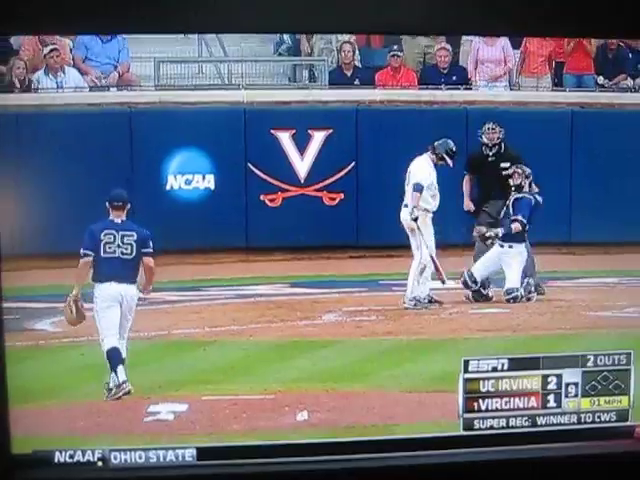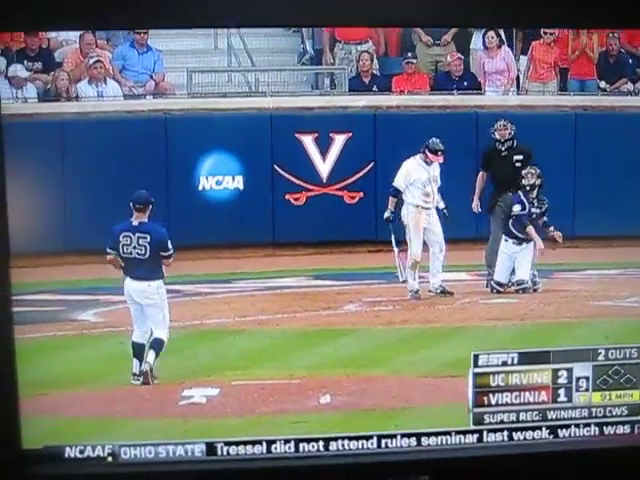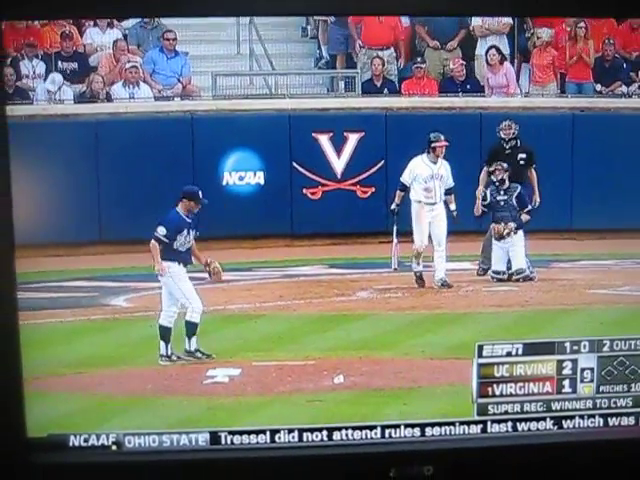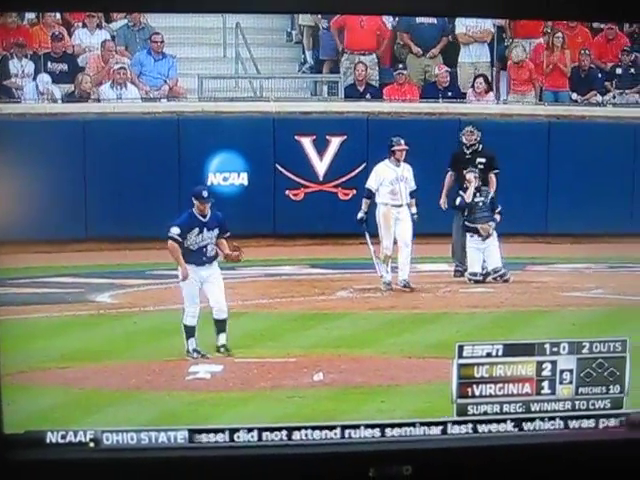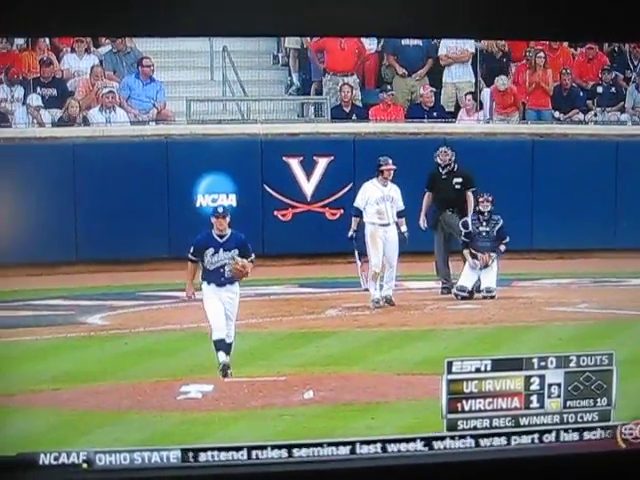
dt=0.7s
person 1, frame 1
left shoulder: (95, 230)
right shoulder: (140, 232)
left elbow: (85, 262)
right elbow: (149, 264)
left wrist: (76, 289)
right wrist: (147, 285)
left hip: (105, 289)
right hip: (130, 290)
left knee: (109, 338)
right knee: (121, 338)
left ankle: (121, 381)
right ankle: (114, 384)
person 1, frame 2
left shoulder: (119, 230)
right shoulder: (158, 232)
left elbow: (110, 258)
right elbow: (168, 261)
left hip: (130, 285)
right hip: (152, 287)
left knee: (140, 329)
right knee: (160, 330)
left ankle: (137, 372)
right ankle: (148, 363)
person 1, frame 3
left shoulder: (192, 218)
right shoulder: (171, 220)
right elbow: (154, 242)
left wrist: (202, 260)
right wrist: (158, 263)
left hip: (179, 269)
right hip: (171, 268)
left knee: (169, 311)
right knee: (194, 306)
left ankle: (165, 353)
right ankle: (191, 349)
person 1, frame 4
left shoulder: (217, 218)
right shoulder: (185, 220)
right elbow: (172, 243)
left wrist: (228, 253)
right wrist: (182, 266)
left hip: (211, 268)
right hip: (190, 270)
left knee: (220, 305)
right knee: (192, 310)
left ankle: (222, 342)
right ankle: (191, 348)
person 1, frame 5
left shoulder: (239, 239)
right shoulder: (202, 240)
left elbow: (249, 261)
right elbow: (192, 262)
left wrist: (245, 270)
right wrist: (189, 285)
left hip: (231, 289)
right hip: (210, 289)
left knee: (229, 329)
right knee: (218, 326)
left ankle: (225, 363)
person 2, frame 1
left shoulder: (512, 157)
right shoulder: (476, 158)
right elbow: (468, 177)
right wrist: (467, 198)
right hip: (485, 206)
right knee: (482, 246)
left ankle: (532, 282)
right ankle: (483, 287)
person 2, frame 2
left shoulder: (523, 152)
right shoulder: (490, 153)
right elbow: (483, 175)
right wrist: (476, 198)
right hip: (499, 198)
right knee: (496, 237)
right ankle: (492, 275)
person 2, frame 3
left shoulder: (525, 150)
right shoulder: (495, 150)
left elbow: (531, 171)
right elbow: (486, 171)
left wrist: (536, 193)
right wrist: (480, 190)
right ankle: (484, 264)
person 2, frame 4
left shoulder: (487, 155)
right shoulder: (457, 155)
left elbow: (492, 177)
right elbow: (451, 175)
right wrist: (444, 195)
right knee: (458, 233)
right ankle: (460, 266)
person 2, frame 5
left shoulder: (463, 175)
right shoulder: (434, 175)
left elbow: (469, 195)
right elbow: (429, 195)
left wrist: (469, 217)
right wrist: (422, 215)
left hip: (459, 216)
right hip: (440, 216)
right knee: (440, 252)
right ankle: (446, 283)
person 3, frame 1
left shoulder: (425, 164)
right shoulder: (423, 165)
left elbow: (413, 187)
right elbow: (416, 188)
left wrist: (408, 209)
right wrist: (414, 210)
left hip: (422, 215)
right hip: (418, 215)
left knee: (428, 254)
right knee: (422, 255)
person 3, frame 2
left shoulder: (435, 166)
right shoulder: (410, 165)
right elbow: (396, 189)
left wrist: (442, 207)
right wrist: (389, 211)
left hip: (430, 212)
right hip: (413, 212)
left knee: (438, 247)
right knee: (415, 251)
left ankle: (436, 285)
right ankle: (413, 288)
person 3, frame 3
left shoulder: (445, 165)
right shoulder: (417, 163)
left elbow: (448, 189)
right elbow: (403, 184)
left wrist: (453, 208)
right wrist: (396, 203)
left hip: (438, 208)
right hip: (420, 207)
left knee: (440, 243)
right knee: (421, 243)
left ankle: (440, 278)
right ankle: (417, 270)
person 3, frame 4
left shoulder: (407, 168)
right shoulder: (381, 168)
left elbow: (411, 192)
right elbow: (369, 191)
left wrist: (414, 211)
right wrist: (363, 211)
left hip: (403, 210)
right hip: (386, 210)
left knee: (405, 244)
right knee: (386, 247)
left ankle: (403, 279)
right ankle: (386, 279)
person 3, frame 5
left shoulder: (395, 189)
right shoulder: (368, 187)
left elbow: (399, 211)
right elbow: (357, 210)
left wrist: (404, 229)
right wrist: (353, 229)
left hip: (391, 229)
right hip: (374, 229)
left knee: (391, 264)
right knee: (375, 264)
left ankle: (387, 294)
right ankle: (375, 297)
person 4, frame 1
left shoulder: (526, 199)
right shoulder: (517, 195)
left elbow: (519, 225)
left wrist: (500, 232)
left hip: (515, 249)
right hip: (499, 248)
left knee: (511, 296)
right knee: (468, 280)
left ankle: (526, 287)
right ankle: (478, 292)
person 4, frame 2
left shoulder: (542, 201)
right shoulder: (518, 197)
right elbow: (523, 221)
left wrist: (552, 232)
right wrist: (537, 240)
left hip: (527, 246)
right hip: (508, 243)
left knee: (522, 287)
right knee: (497, 288)
left ankle: (532, 277)
person 4, frame 3
left shoulder: (516, 190)
right shoulder: (490, 192)
left elbow: (528, 213)
right elbow: (477, 213)
left wrist: (514, 224)
right wrist: (479, 198)
left hip: (515, 235)
right hip: (498, 237)
left knee: (522, 275)
right knee: (497, 276)
left ankle: (525, 266)
person 4, frame 4
left shoulder: (487, 193)
right shoulder: (463, 195)
left elbow: (498, 212)
right elbow: (465, 203)
left wrist: (493, 223)
right wrist: (472, 184)
left hip: (489, 236)
right hip: (473, 238)
left knee: (498, 275)
right knee: (474, 278)
right ankle: (484, 269)
person 4, frame 5
left shoulder: (497, 221)
right shoulder: (469, 221)
left elbow: (504, 243)
right elbow: (465, 244)
left wrist: (495, 254)
right wrist: (469, 259)
left hip: (490, 262)
right hip: (473, 261)
left knee: (489, 294)
right knee: (460, 293)
left ankle: (486, 284)
right ankle: (471, 286)
